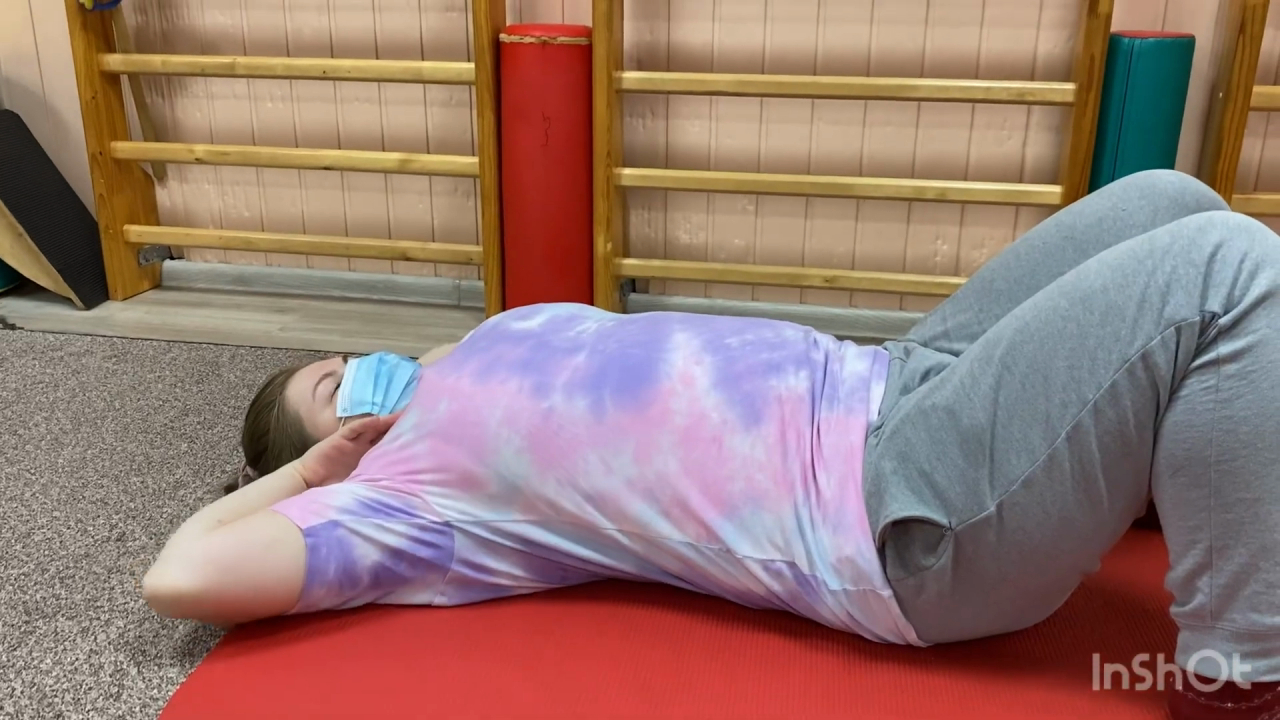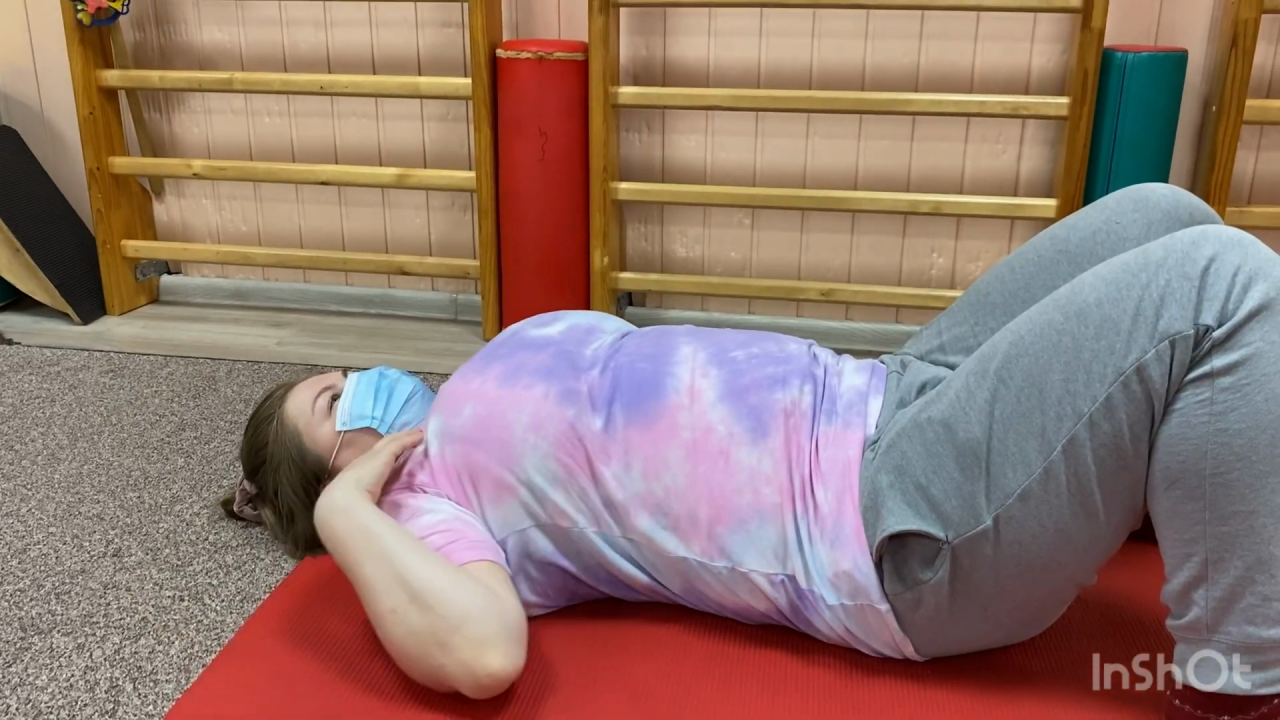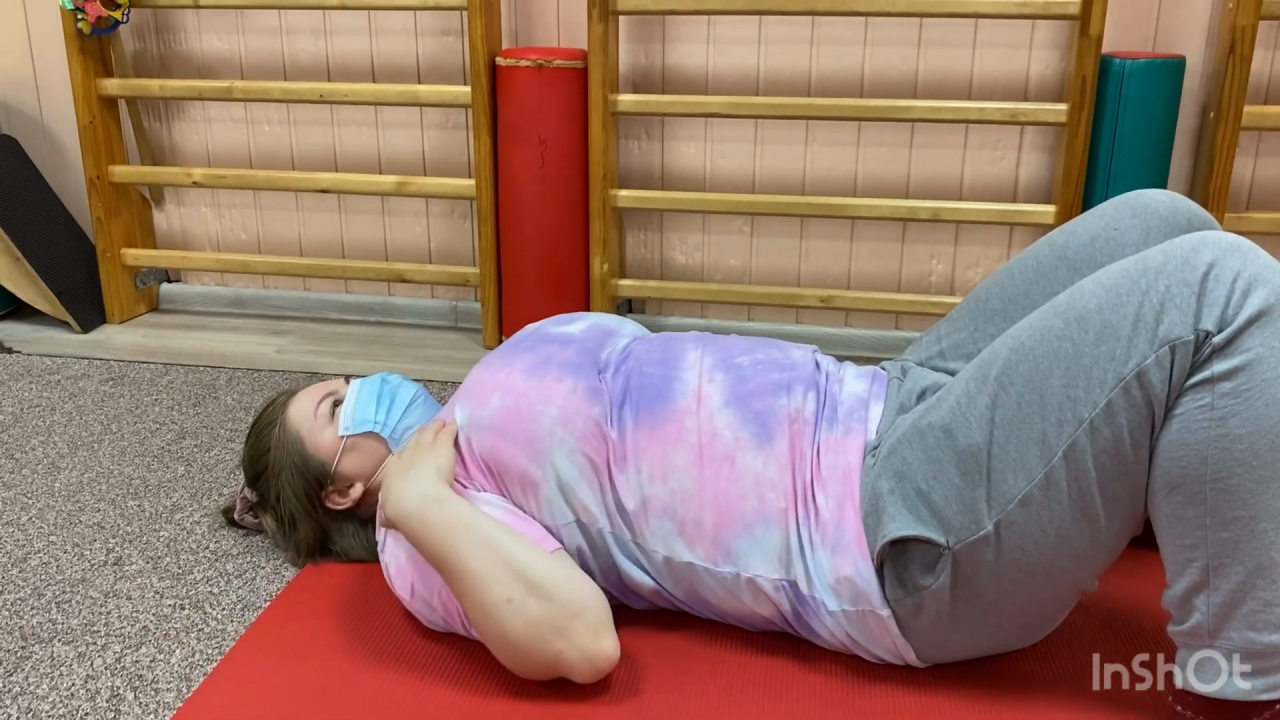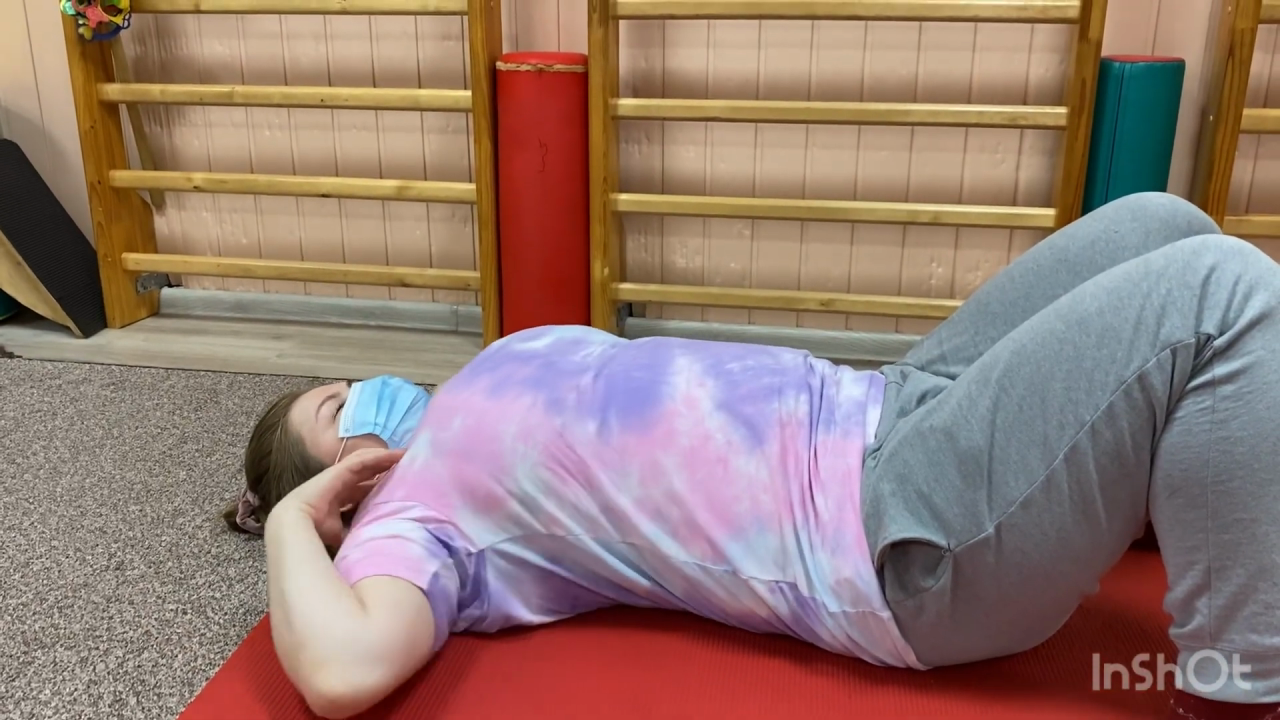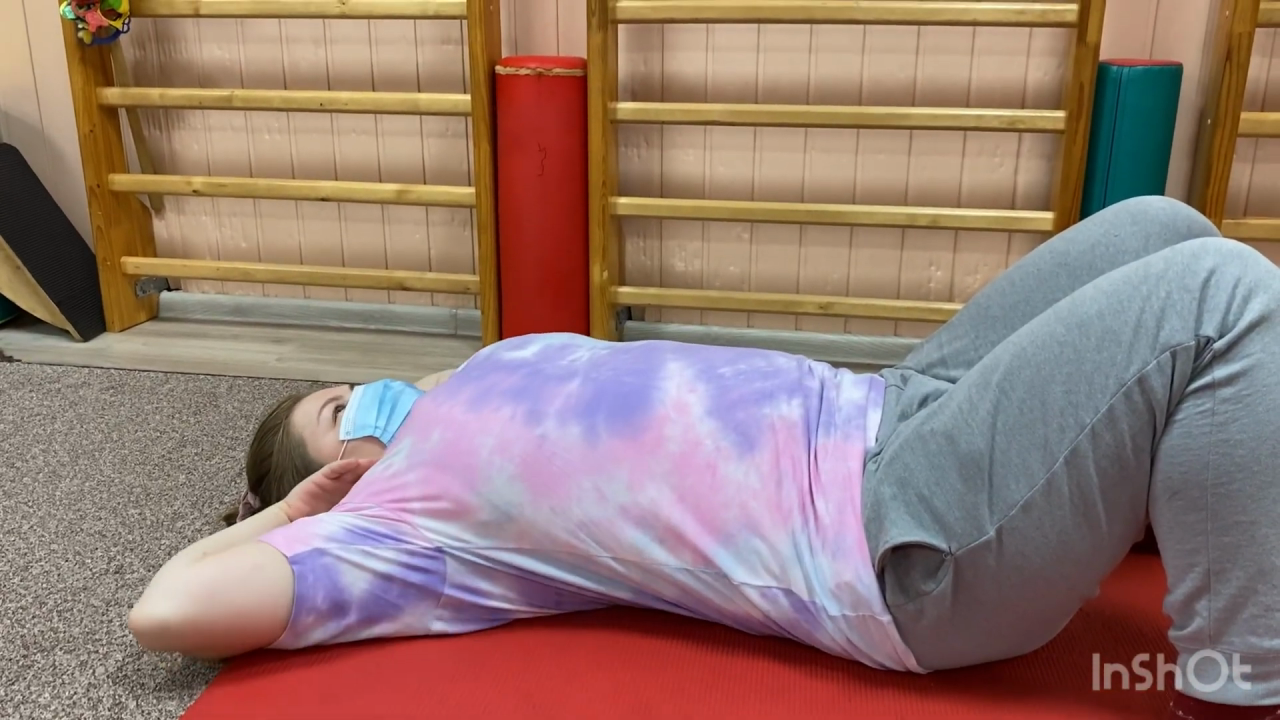
dt=0.7s
person 1, frame 1
left shoulder: (465, 394)
right shoulder: (409, 490)
right elbow: (180, 580)
right wrist: (300, 472)
left hip: (890, 390)
right hip: (911, 518)
left knee: (1166, 202)
person 1, frame 2
left shoulder: (471, 416)
right shoulder: (419, 506)
right wrist: (343, 510)
left hip: (886, 404)
right hip: (909, 527)
left knee: (1160, 218)
person 1, frame 3
left shoulder: (481, 418)
right shoulder: (427, 531)
right wrist: (413, 500)
left hip: (888, 408)
right hip: (911, 537)
left knee: (1159, 224)
person 1, frame 4
left shoulder: (473, 418)
right shoulder: (415, 514)
right wrist: (288, 517)
left hip: (888, 416)
right hip: (907, 537)
left knee: (1158, 227)
person 1, frame 5
left shoulder: (470, 408)
right shoulder: (404, 514)
right elbow: (167, 610)
right wrist: (282, 510)
left hip: (888, 417)
right hip: (911, 545)
left knee: (1161, 232)
